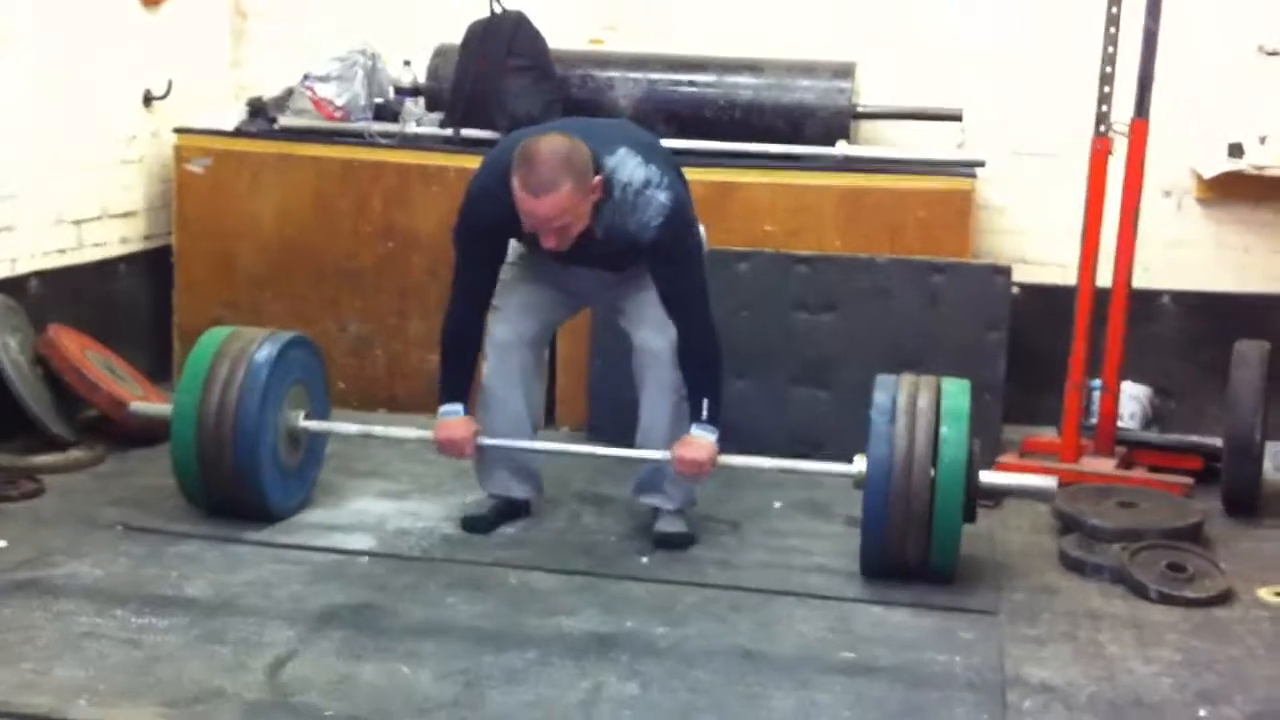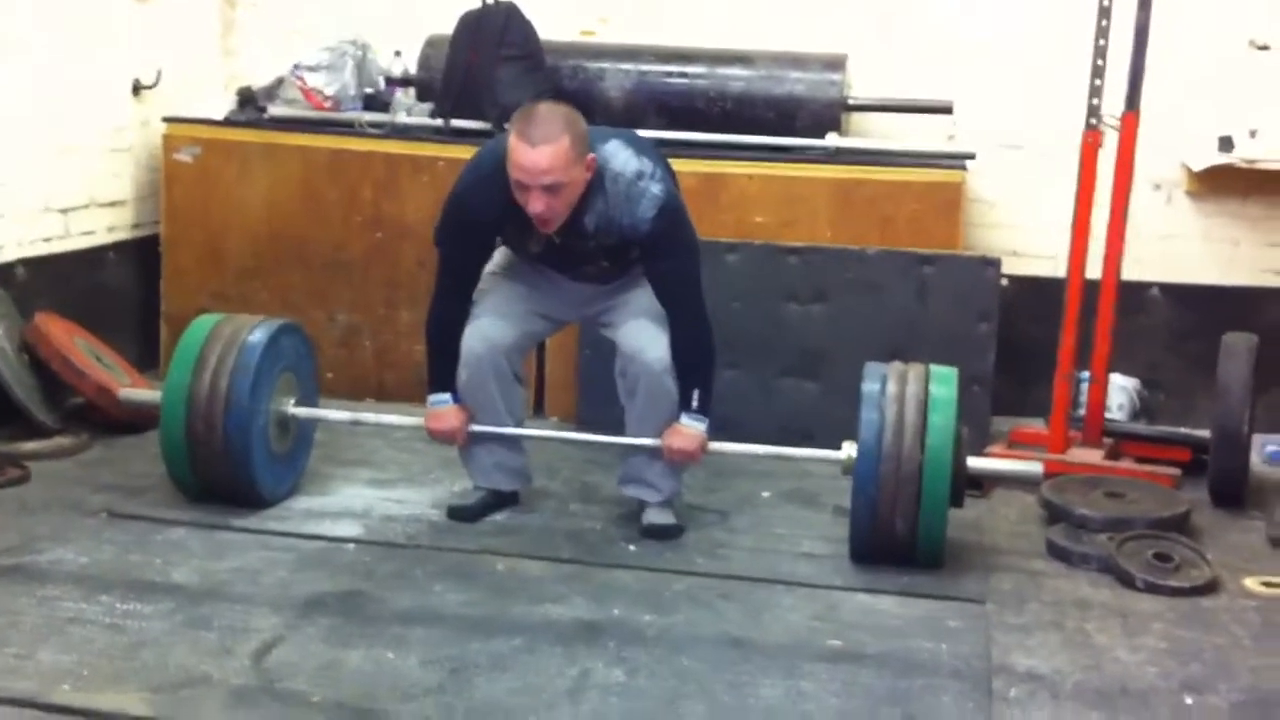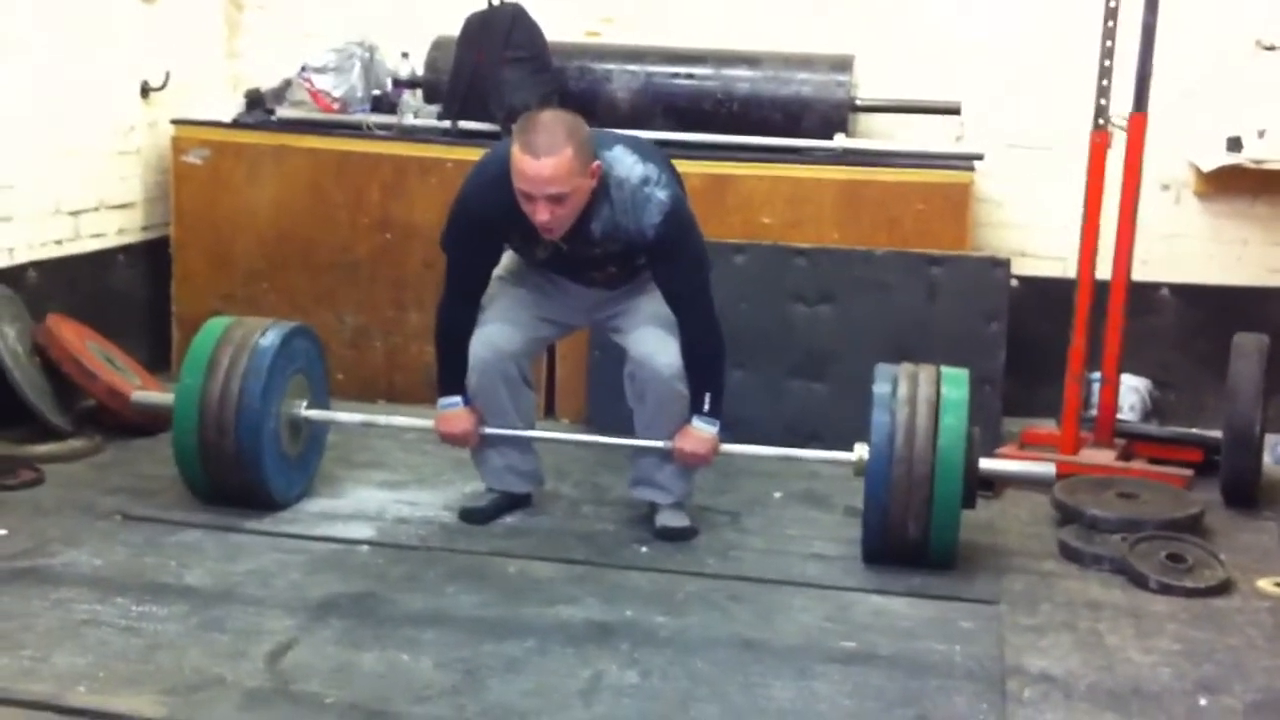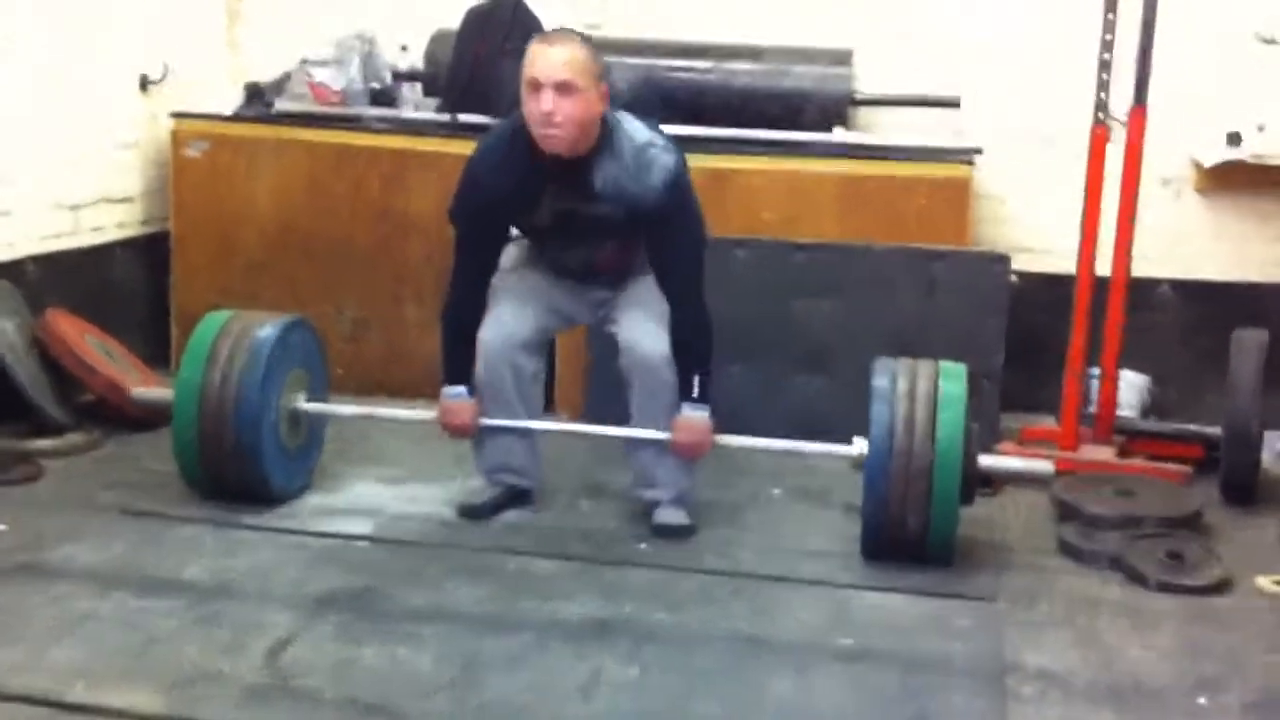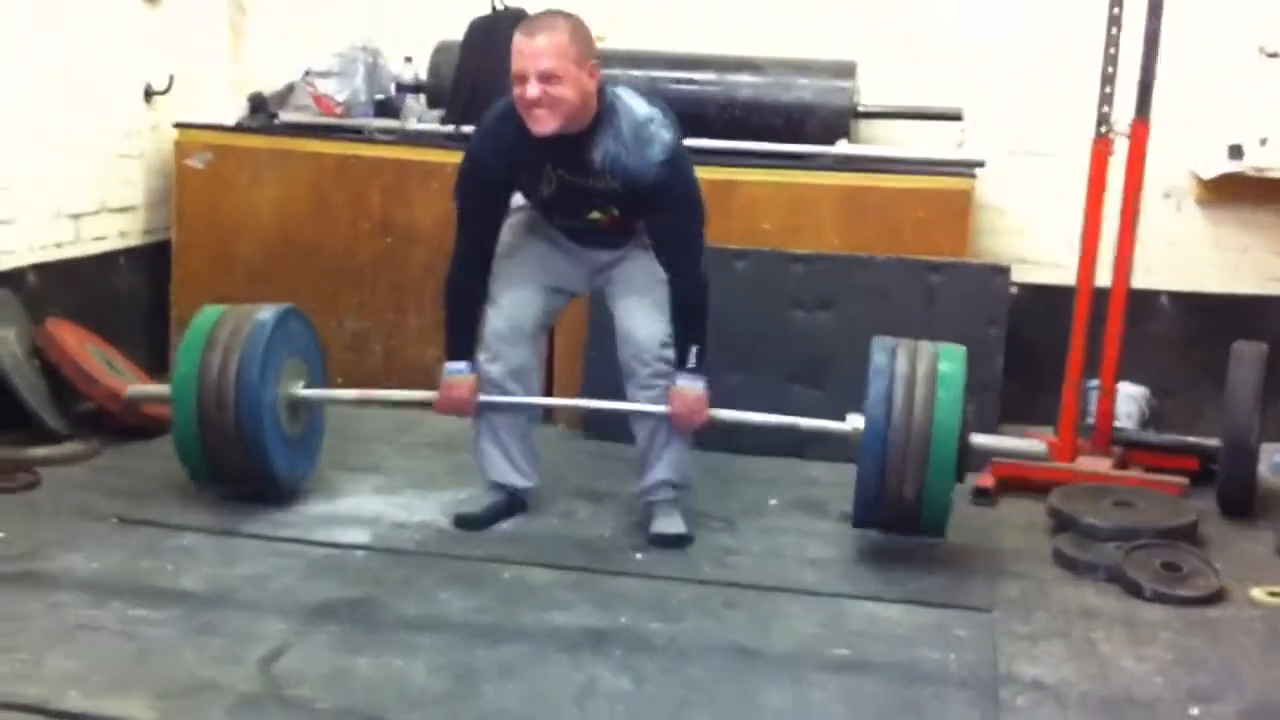
dt=1s
person 1, frame 1
left shoulder: (653, 200)
right shoulder: (492, 189)
left elbow: (692, 314)
right elbow: (469, 298)
left wrist: (703, 427)
right wrist: (452, 407)
left hip: (644, 266)
left knee: (663, 346)
right knee: (506, 337)
left ankle: (667, 499)
right ankle: (508, 488)
person 1, frame 2
left shoulder: (644, 192)
right shoulder: (482, 182)
left elbow: (687, 306)
right elbow: (452, 290)
left wrist: (693, 416)
right wrist: (442, 395)
left hip: (631, 276)
right hip: (533, 270)
left knee: (655, 357)
right knee: (479, 346)
left ankle: (654, 494)
right ankle: (496, 481)
person 1, frame 3
left shoulder: (650, 197)
right shoulder: (487, 187)
left elbow: (696, 309)
right elbow: (460, 296)
left wrist: (705, 420)
right wrist: (452, 398)
left hip: (639, 282)
right hip: (541, 276)
left knee: (664, 364)
right knee: (488, 352)
left ankle: (664, 495)
right ankle: (509, 482)
person 1, frame 4
left shoulder: (650, 164)
right shoulder: (496, 160)
left elbow: (685, 289)
right elbow: (471, 274)
left wrist: (694, 404)
right wrist: (457, 388)
left hip: (639, 274)
right hip: (545, 267)
left knee: (652, 352)
right knee: (498, 342)
left ankle: (665, 493)
right ankle: (509, 479)
person 1, frame 5
left shoulder: (649, 139)
right shoulder: (498, 135)
left elbow: (683, 260)
right elbow: (473, 250)
left wrist: (691, 374)
right wrist: (458, 362)
left hip: (638, 241)
right hip: (546, 230)
left knee: (650, 347)
right knee: (505, 336)
left ankle: (664, 499)
right ankle: (507, 487)
